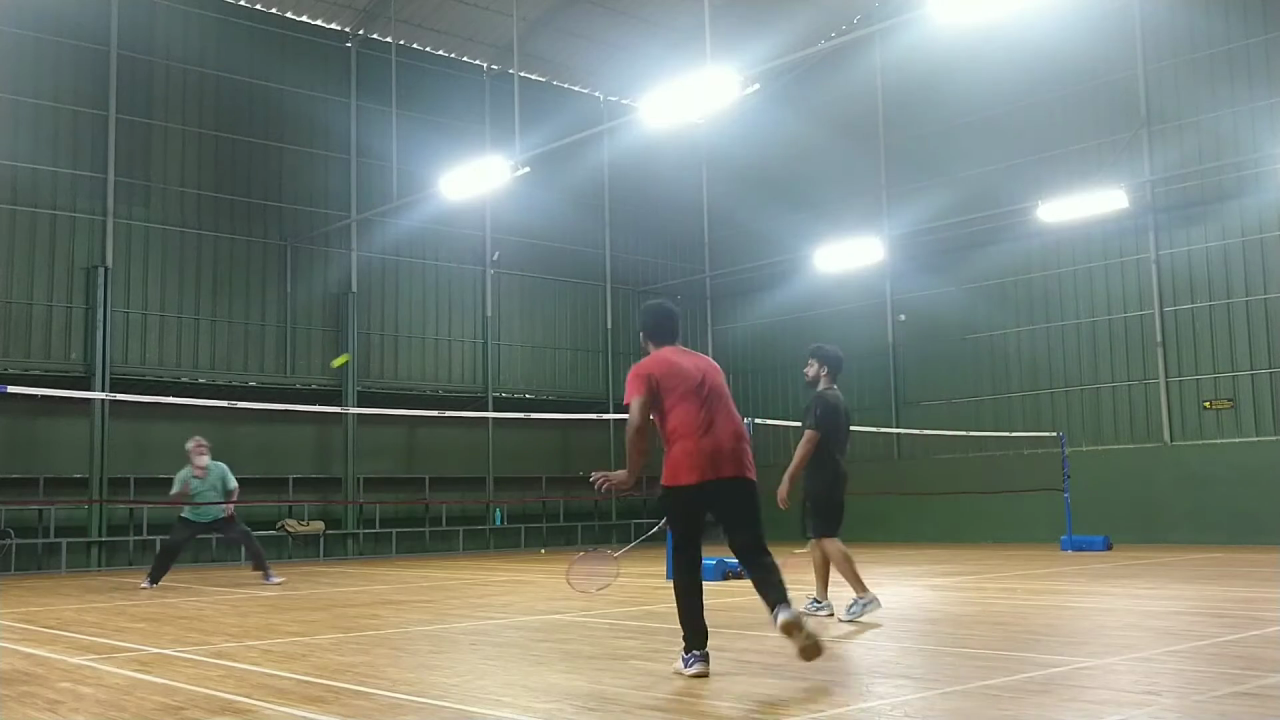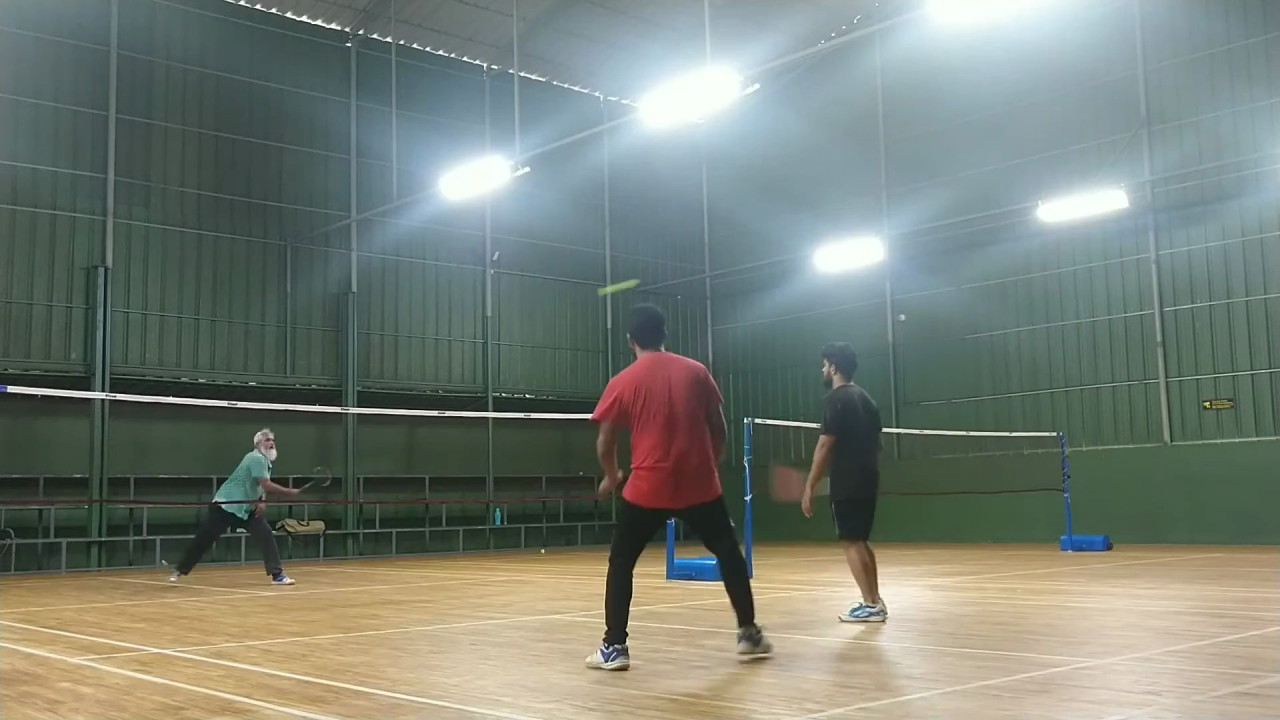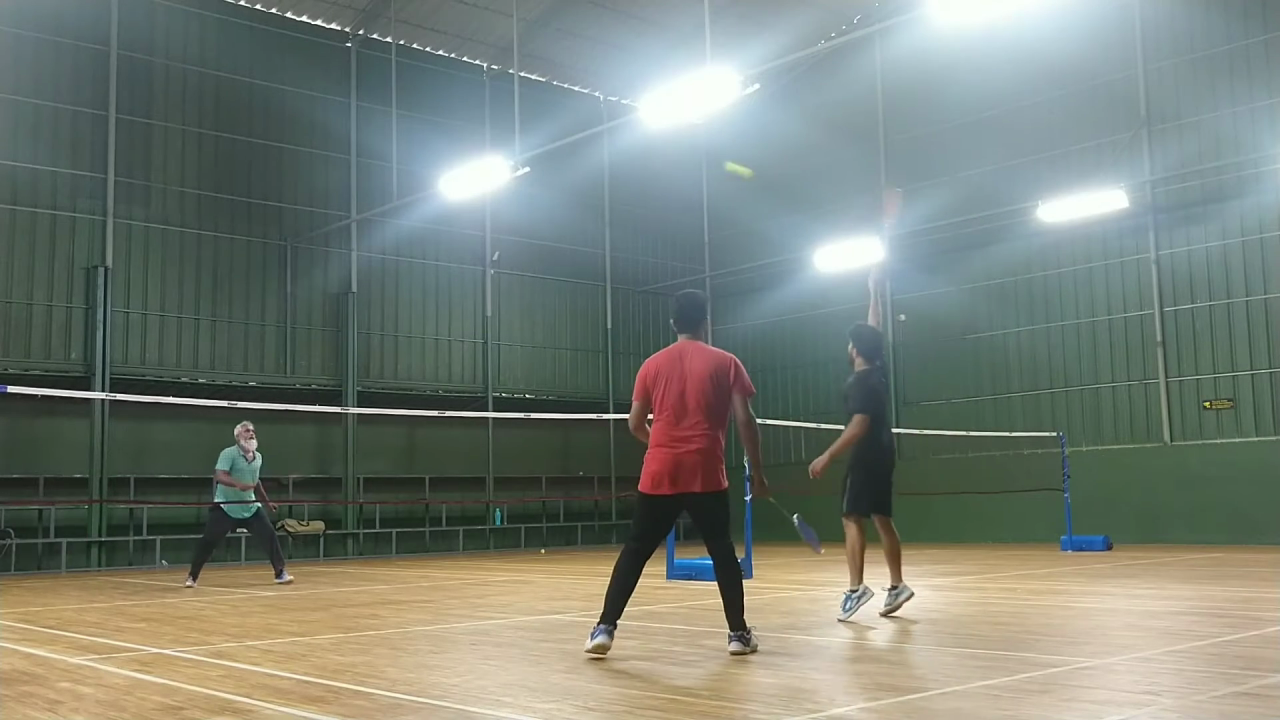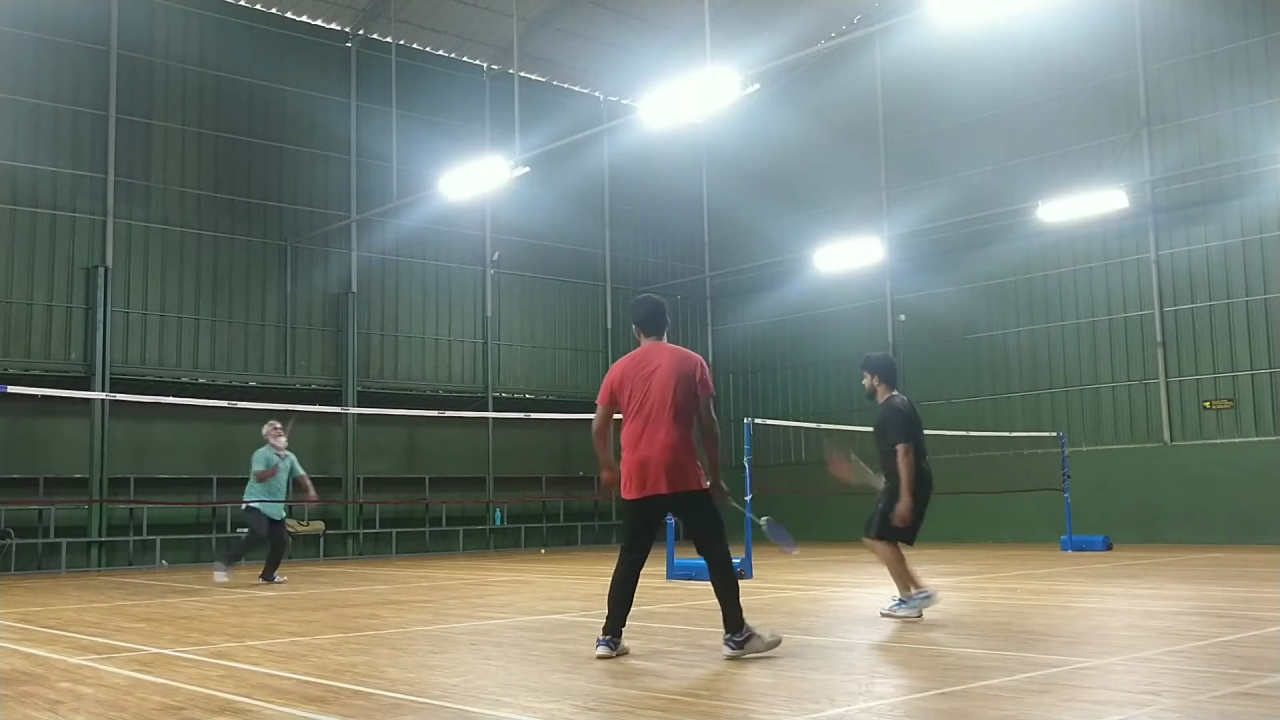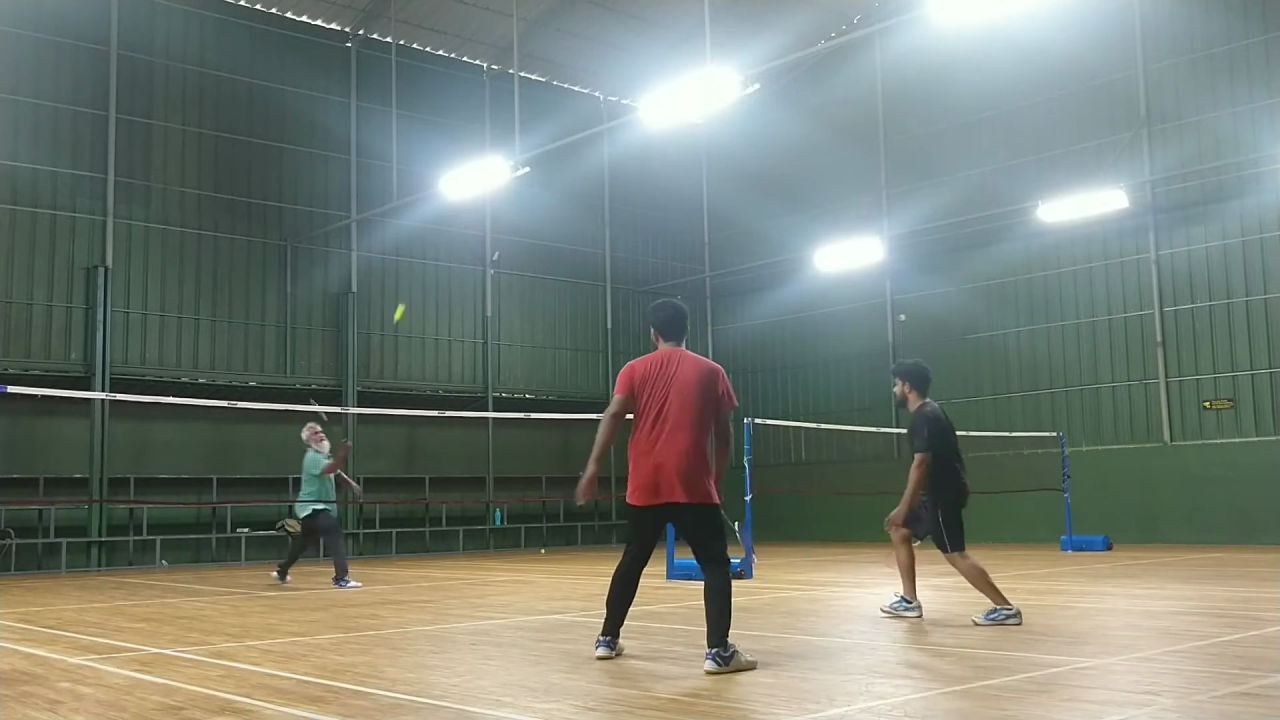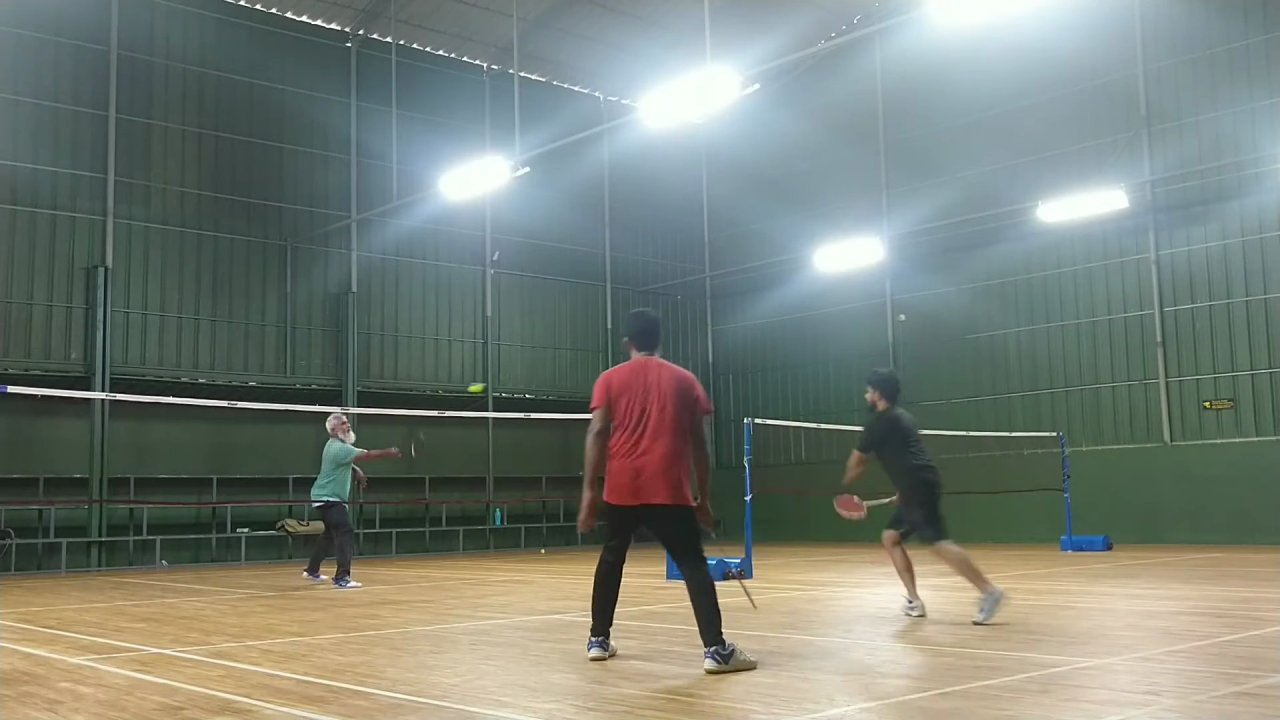
dt=0.4s
person 1, frame 1
left shoulder: (644, 370)
right shoulder: (709, 364)
left elbow: (638, 422)
left wrist: (630, 474)
left hip: (686, 470)
right hip: (735, 464)
left knee: (686, 560)
right knee: (754, 550)
left ankle: (694, 652)
right ankle: (784, 610)
person 1, frame 2
left shoulder: (622, 384)
right shoulder: (697, 371)
left elbow: (604, 445)
right elbow: (720, 429)
left wrist: (611, 477)
right wrist: (709, 466)
left hip: (648, 488)
right hip: (700, 484)
left knee: (621, 562)
right knee: (728, 552)
left ankle: (614, 647)
right ankle: (748, 632)
person 1, frame 3
left shoulder: (652, 365)
right shoulder: (726, 363)
left elbow: (635, 424)
right elbow: (744, 420)
right wrist: (757, 471)
left hip: (658, 475)
right hip: (706, 475)
left knee: (635, 551)
right knee: (723, 553)
left ankle: (604, 628)
right ankle: (739, 634)
person 1, frame 4
left shoulder: (619, 369)
right shoulder: (691, 362)
left elbow: (599, 428)
right elbow: (707, 423)
left wrist: (607, 466)
right wrist: (715, 473)
left hip: (636, 479)
right hip: (681, 475)
left knee: (630, 557)
right knee: (716, 551)
left ankle: (610, 637)
right ankle: (736, 635)
person 1, frame 5
left shoulder: (635, 370)
right shoulder: (711, 372)
left elbow: (613, 416)
right elbow: (724, 435)
left wrist: (592, 466)
right wrist: (715, 479)
left hip: (644, 486)
right hip: (692, 485)
left knee: (632, 560)
right knee: (715, 564)
left ankle: (607, 639)
right ankle: (718, 651)
person 1, frame 6
left shoulder: (611, 379)
right shoulder: (685, 380)
left elbow: (597, 434)
right elbow: (698, 443)
left wrist: (589, 490)
right wrist: (703, 497)
left hip: (621, 488)
right hip: (669, 489)
left knee: (611, 560)
right knee: (694, 565)
left ankle: (599, 639)
right ankle: (716, 649)
person 2, frame 1
left shoulder: (821, 399)
right shoulder: (836, 399)
left elbow: (808, 442)
left wrist: (787, 479)
left hip: (821, 480)
right hip: (832, 479)
left knee: (825, 538)
right knee: (823, 538)
left ankle: (864, 595)
right ankle: (821, 600)
person 2, frame 2
left shoulder: (835, 400)
right shoulder: (865, 399)
left elbow: (825, 446)
left wrist: (809, 487)
left hip: (847, 482)
right hip: (867, 479)
left knee: (851, 541)
right knee: (858, 540)
left ankle: (872, 605)
right ankle: (873, 599)
person 2, frame 3
left shoulder: (860, 383)
right shoulder: (878, 371)
left elbow: (859, 426)
right elbow: (874, 329)
left wrist: (826, 457)
right wrist: (874, 292)
left hip: (865, 461)
right hip: (883, 457)
left knee: (852, 520)
right knee: (883, 521)
left ankle: (856, 589)
right ankle: (897, 585)
person 2, frame 4
left shoulder: (894, 409)
right shoulder: (895, 405)
left elbow: (905, 453)
left wrist: (906, 497)
left hip: (906, 487)
right hip: (907, 486)
left knee: (877, 541)
right knee: (886, 541)
left ankle: (919, 592)
right ankle: (907, 600)
person 2, frame 5
left shoulder: (924, 417)
right shoulder: (929, 412)
left elbow: (920, 464)
right elbow: (948, 458)
left wrist: (903, 507)
left hip: (944, 494)
right hip: (937, 493)
left knee: (956, 556)
right knee: (899, 534)
left ankle: (1006, 608)
right ankle: (909, 601)
person 2, frame 6
left shoulder: (880, 421)
right shoulder: (899, 417)
left elbow: (856, 462)
left wrist: (849, 476)
right wrist: (902, 492)
left hip: (917, 489)
right hip: (916, 488)
left knee: (939, 545)
right knee: (890, 539)
left ankle: (989, 593)
right ankle: (914, 600)
